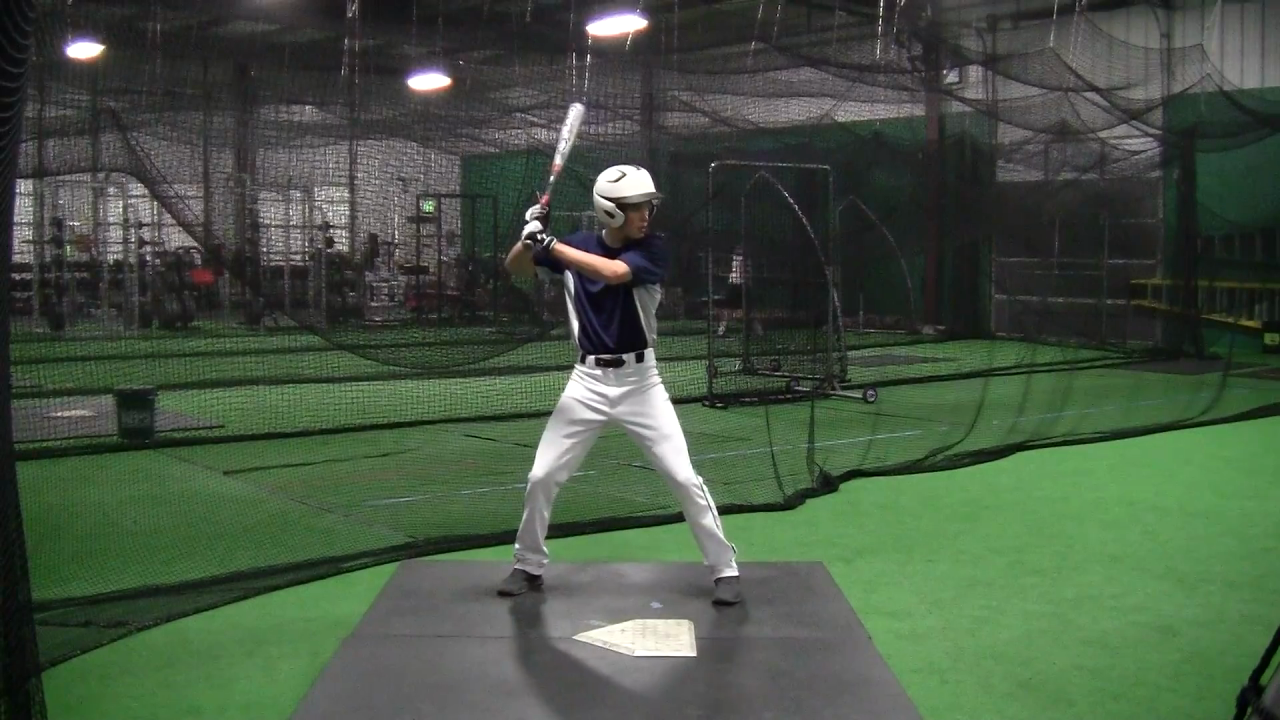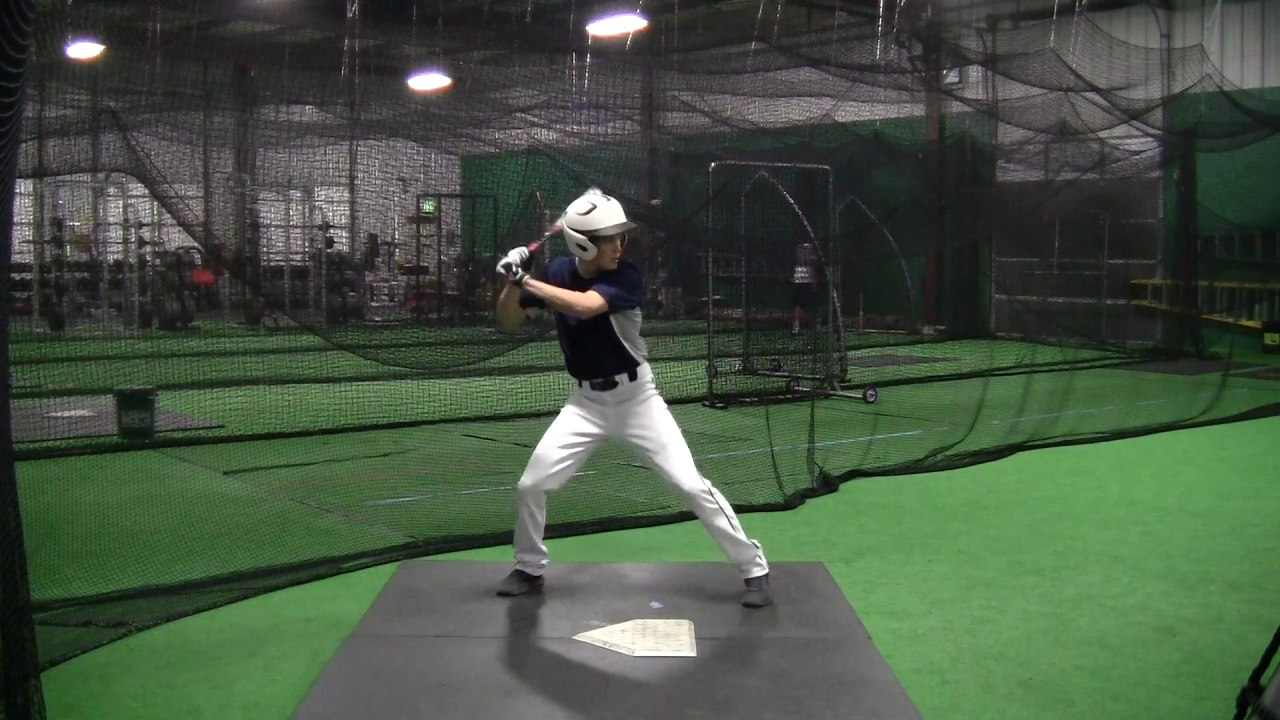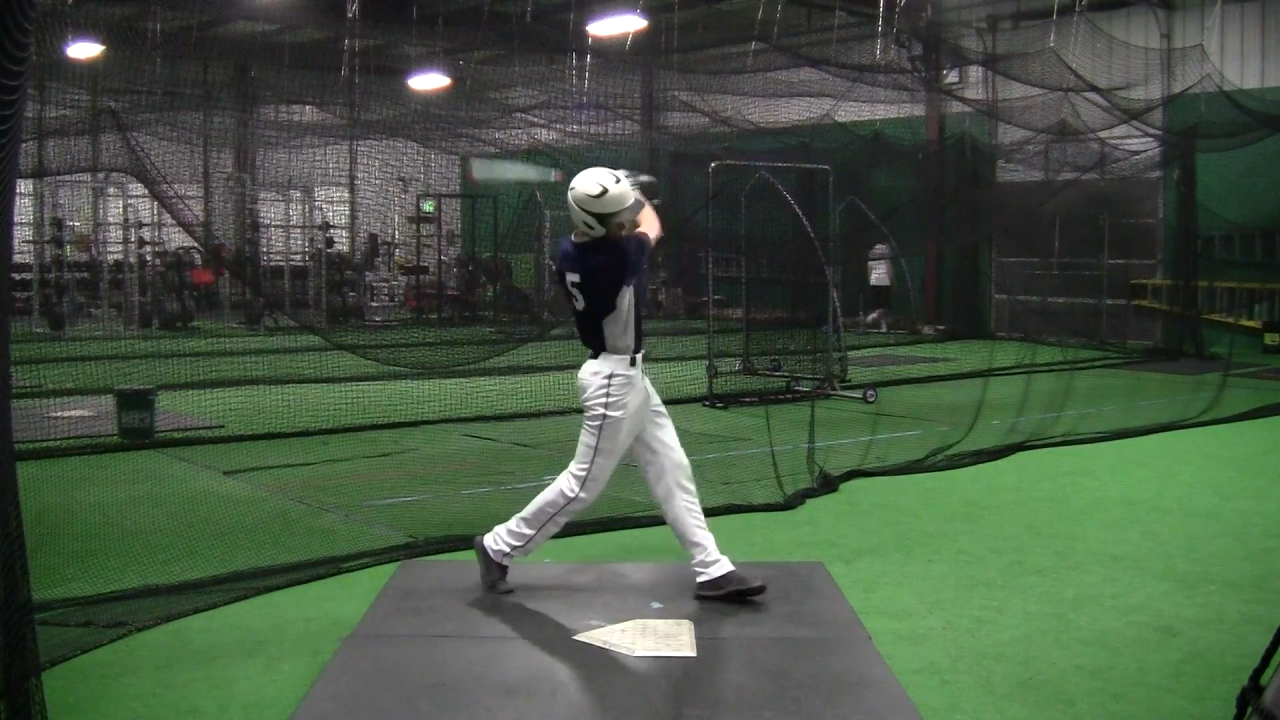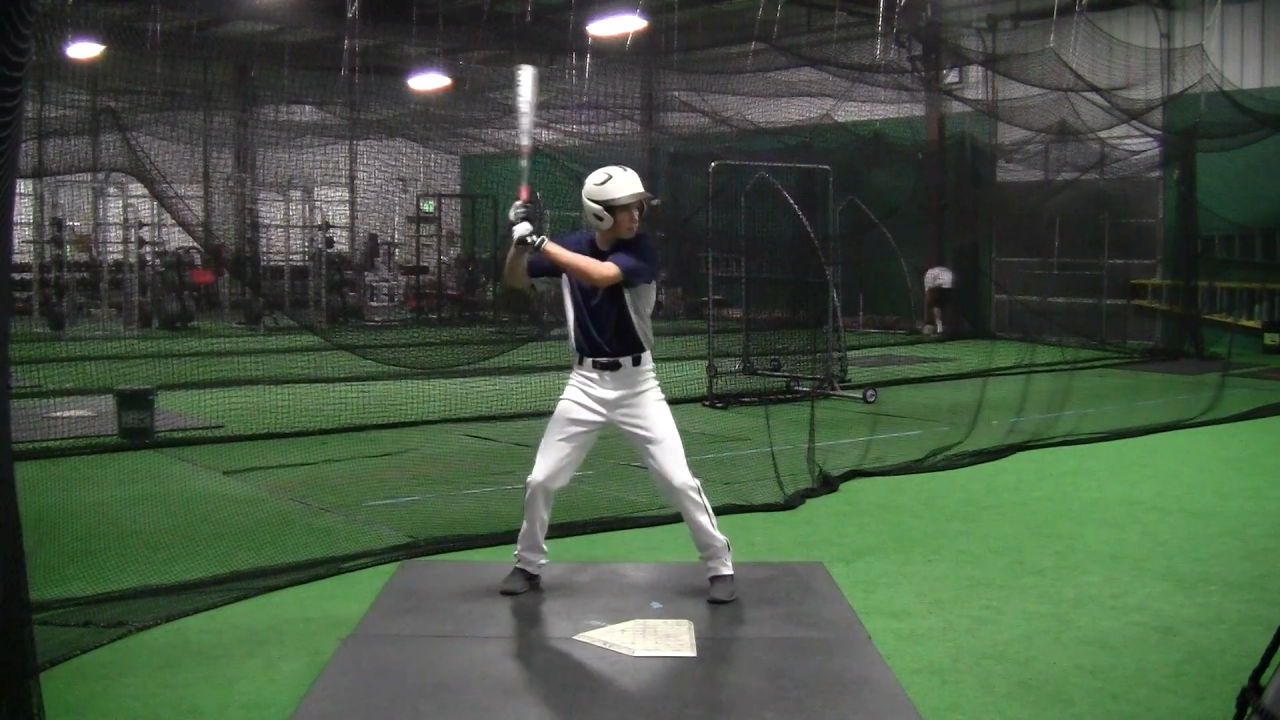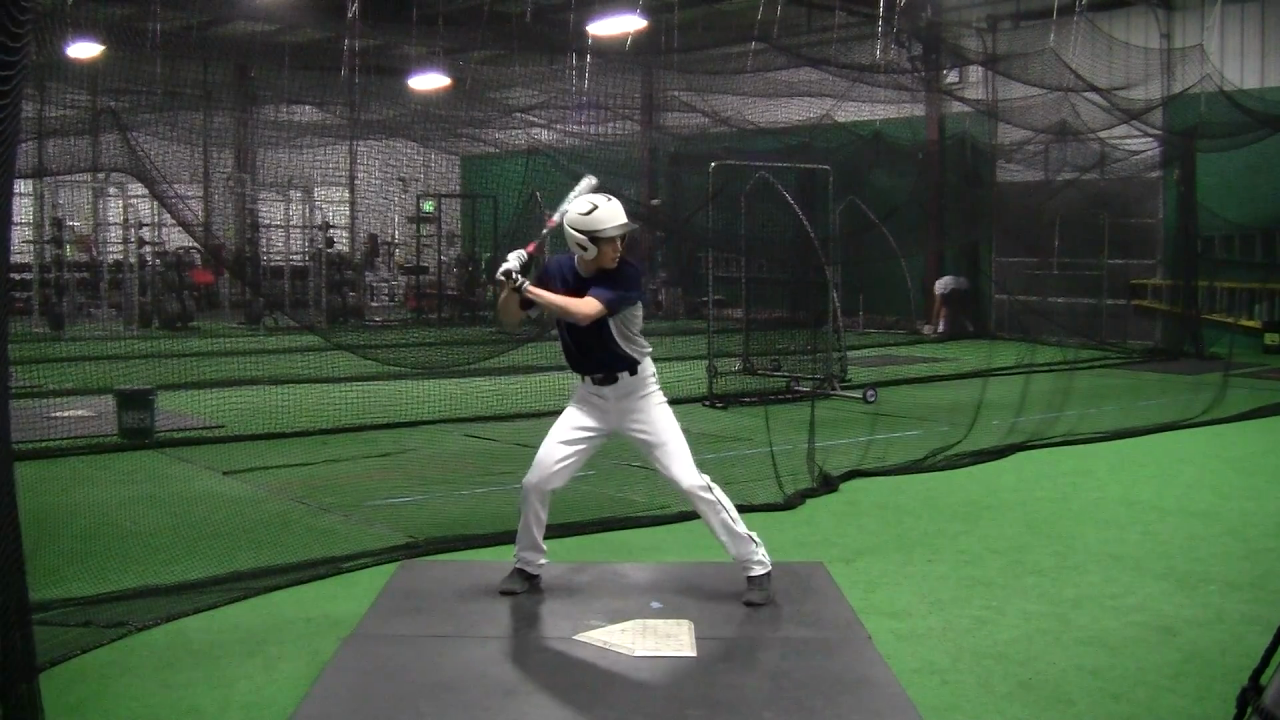
dt=1s
person 1, frame 1
left shoulder: (653, 248)
right shoulder: (578, 244)
left elbow: (613, 272)
right elbow: (514, 268)
left wrist: (549, 242)
right wrist: (530, 234)
left hip: (640, 380)
right hip: (588, 380)
left knee: (683, 478)
right knee: (542, 476)
left ankle: (724, 568)
right ankle: (528, 565)
person 1, frame 2
left shoulder: (628, 277)
right shoulder: (556, 272)
left elbow: (586, 305)
right elbow: (507, 321)
left wrist: (527, 280)
right wrist: (512, 281)
left hip: (635, 396)
right hip: (585, 400)
left knee: (691, 484)
right knee: (530, 484)
left ankle: (754, 569)
right ankle: (529, 567)
person 1, frame 3
left shoulder: (571, 249)
right shoulder: (615, 255)
right elbow: (651, 229)
right wrist: (642, 203)
left hip: (625, 374)
right hip: (615, 379)
left knee: (673, 470)
right knee: (584, 483)
left ankle: (712, 571)
right ankle: (498, 546)
person 1, frame 4
left shoulder: (641, 249)
right shoulder: (573, 244)
left elbow: (602, 275)
right elbow: (515, 281)
left wrist: (540, 243)
right wrist: (518, 242)
left hip: (636, 382)
right hip: (585, 382)
left knee: (678, 479)
right knee: (541, 480)
left ankle: (720, 565)
right ankle: (528, 564)
person 1, frame 5
left shoulder: (626, 276)
right shoulder: (555, 270)
left elbow: (583, 313)
right elbow: (508, 320)
left wrist: (525, 287)
right wrist: (509, 284)
left hip: (638, 391)
right hip: (589, 396)
left knee: (690, 481)
right knee: (536, 481)
left ankle: (756, 565)
right ankle: (528, 565)
